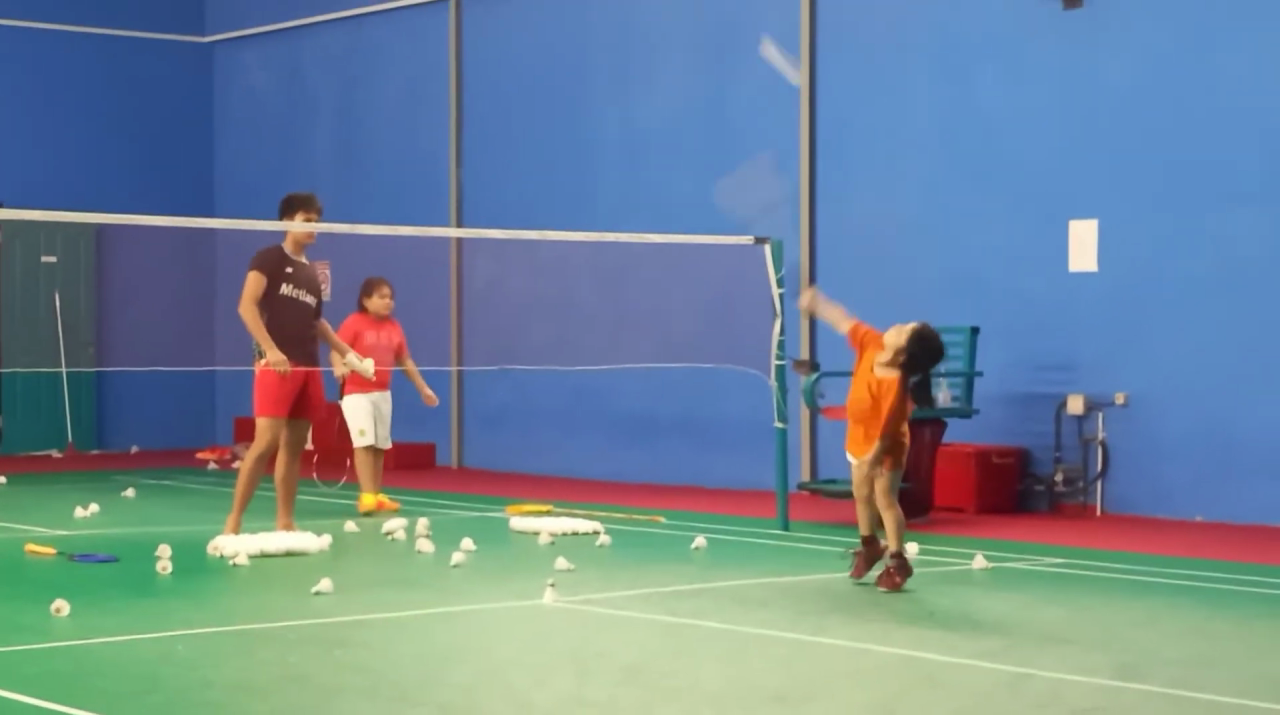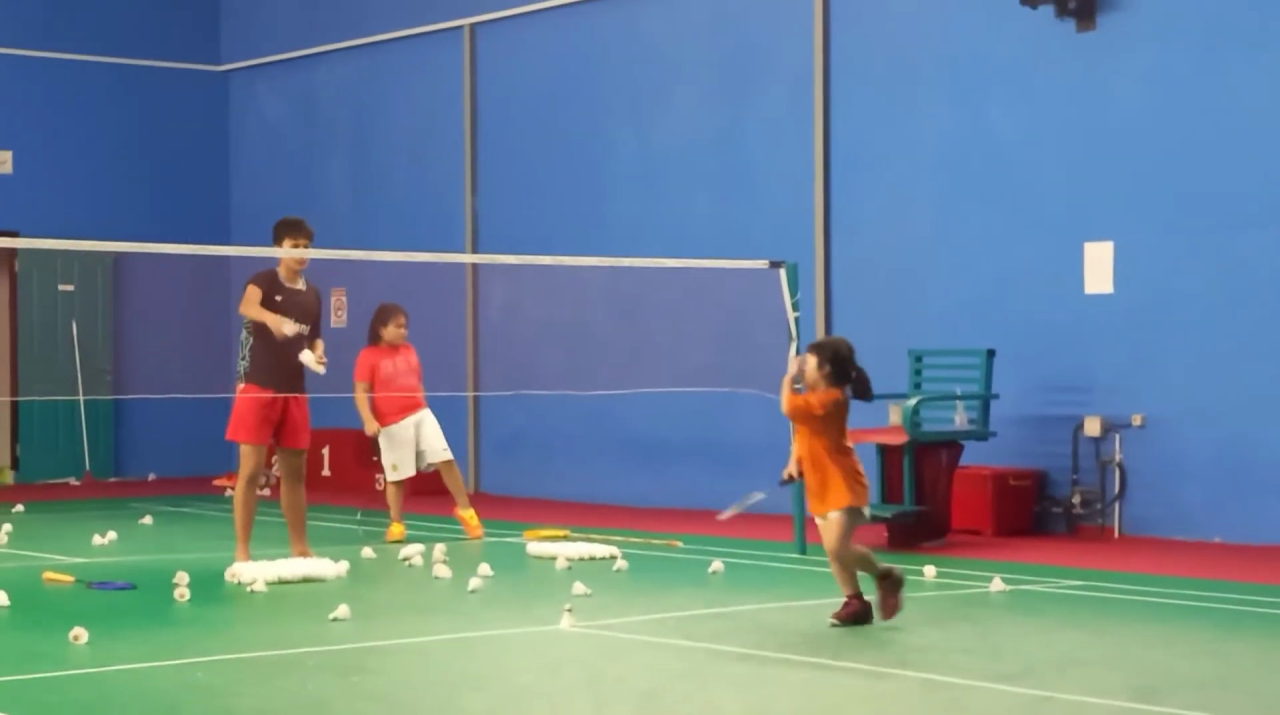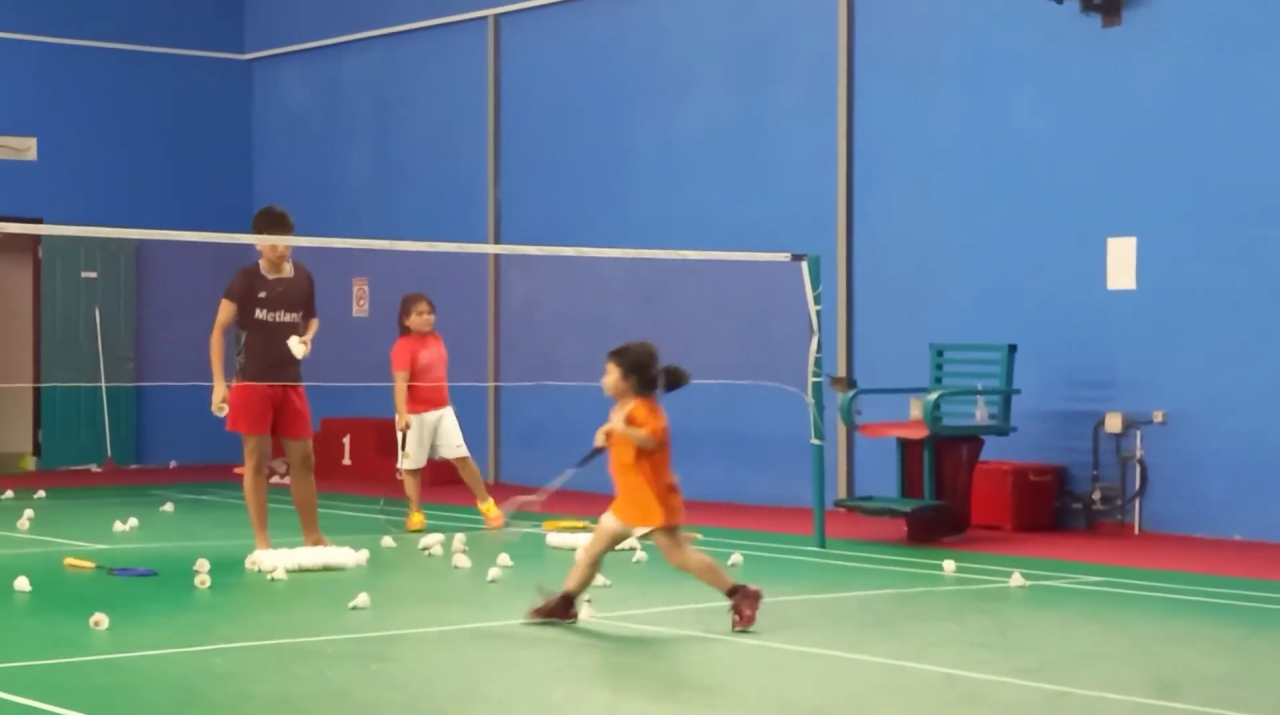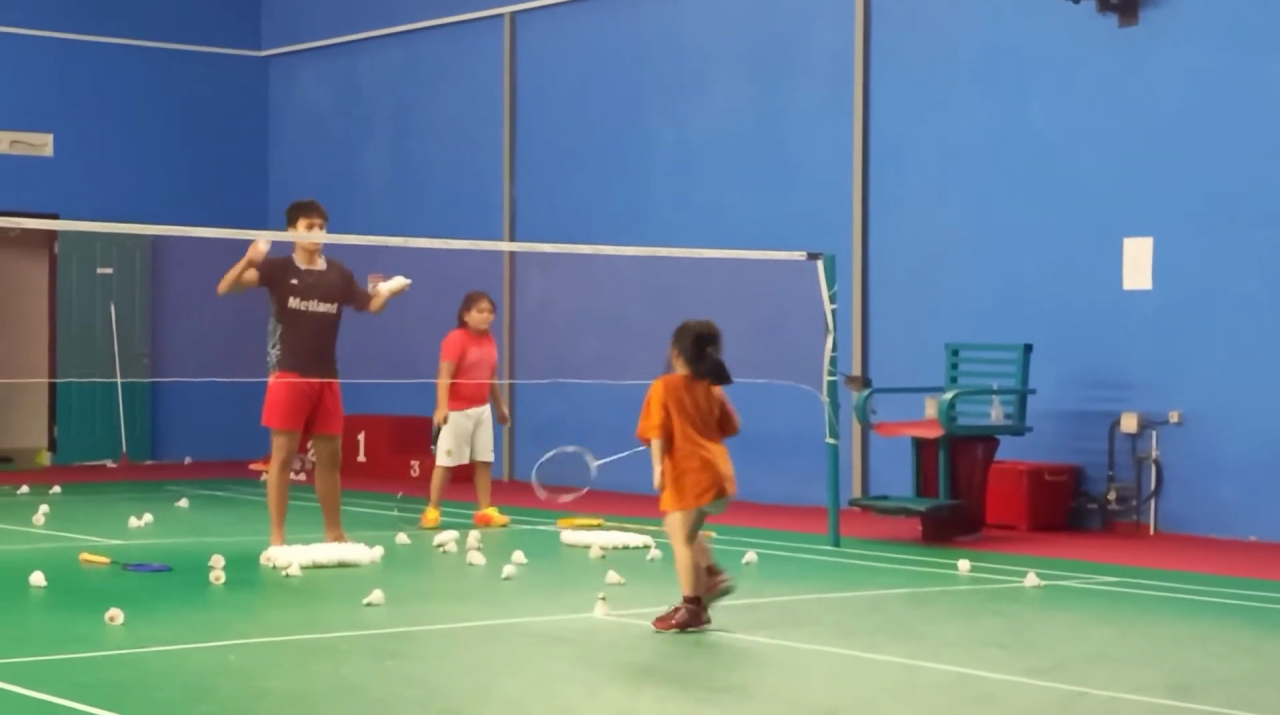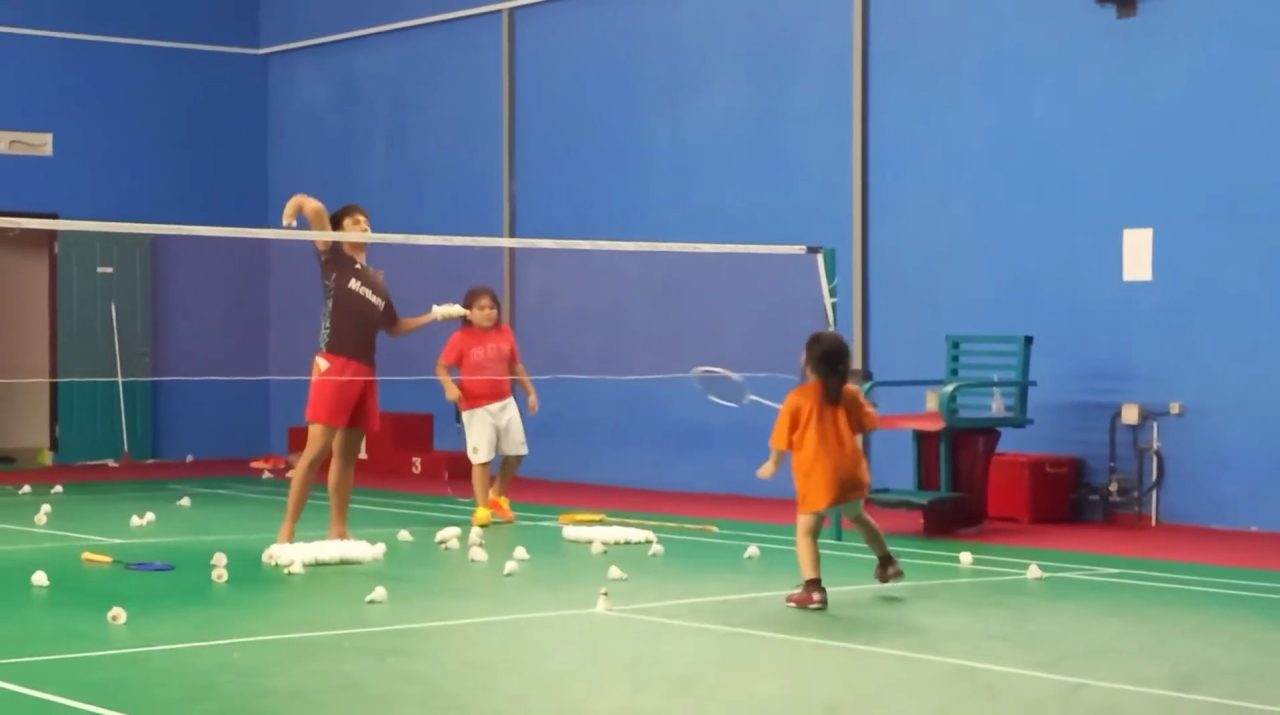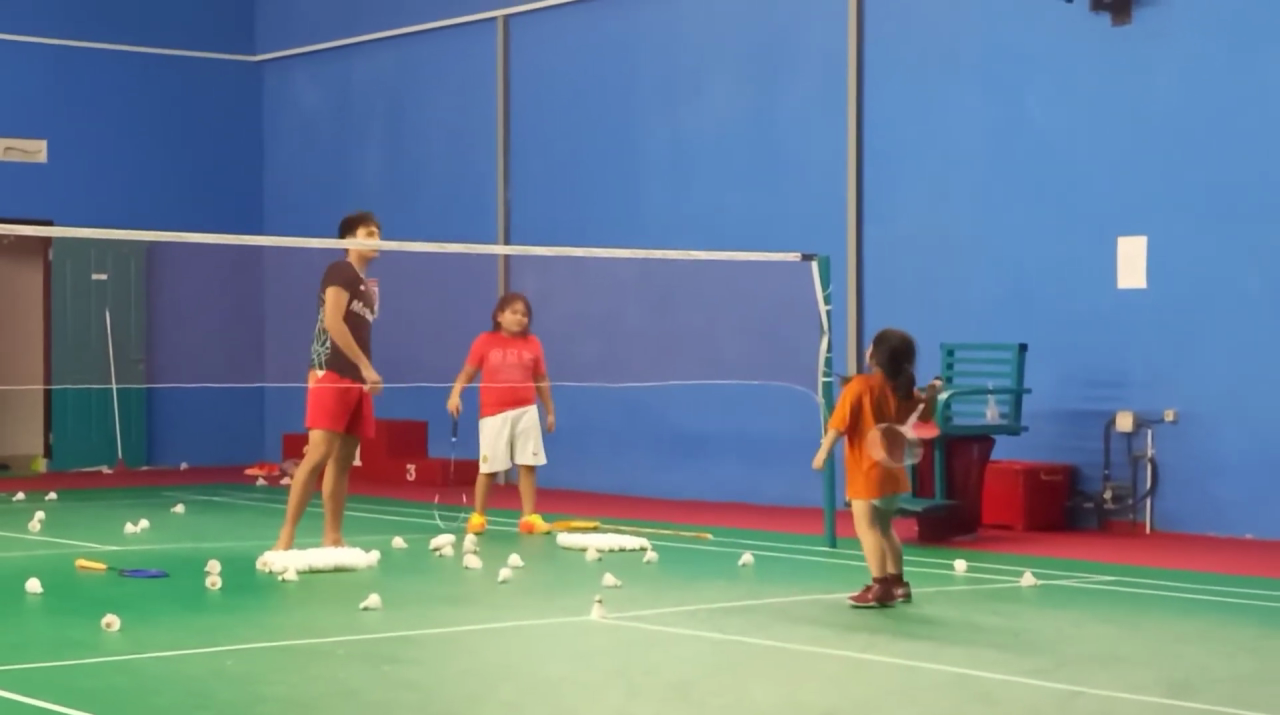
dt=0.7s
person 1, frame 1
left shoulder: (312, 273)
right shoulder: (268, 258)
right elbow: (246, 306)
left wrist: (346, 351)
right wrist: (270, 350)
left hip: (308, 366)
right hip: (276, 363)
left knee: (294, 446)
right knee: (266, 442)
left ankle: (285, 521)
right ankle: (234, 520)
person 1, frame 2
left shoulder: (313, 295)
right shoulder: (263, 281)
right elbow: (246, 306)
left wrist: (317, 353)
right wrist: (272, 318)
left hip: (294, 392)
right hip: (257, 389)
left knee: (294, 471)
right knee: (251, 470)
left ankle: (300, 548)
right ankle: (242, 551)
person 1, frame 3
left shoulder: (303, 278)
right shoulder: (245, 280)
right elbow: (219, 330)
left wrist: (307, 337)
right wrist: (219, 383)
left hip: (290, 382)
right hip: (252, 383)
left knee: (303, 459)
right knee: (257, 461)
left ankle: (313, 536)
right ankle: (262, 541)
person 1, frame 4
left shoulder: (338, 274)
right shoulder: (278, 269)
left elbow: (371, 304)
right elbow: (224, 289)
left wrist: (390, 289)
right wrist: (247, 260)
left hip: (326, 378)
right hip: (289, 376)
left knee: (330, 457)
right knee: (283, 456)
left ankle: (334, 533)
right ankle: (277, 537)
person 1, frame 5
left shoulder: (377, 281)
right shoulder: (333, 260)
left elbow: (395, 326)
right elbow: (314, 211)
left wrist: (434, 314)
right wrist: (296, 205)
left hip: (363, 373)
right hip: (333, 368)
left knee: (348, 458)
right knee: (317, 452)
left ankle: (339, 534)
right ankle: (287, 532)
person 1, frame 6
left shoulder: (366, 288)
right shoulder: (339, 271)
right elbow: (332, 322)
right wrist: (366, 365)
left hip: (355, 381)
right hip: (330, 377)
left knee: (342, 461)
right knee: (317, 455)
left ankle: (333, 537)
right ankle: (286, 536)
person 2, frame 1
left shoulder: (896, 385)
right shoulder: (873, 344)
left elbow: (886, 426)
right elbow: (846, 323)
left wrist: (873, 458)
right wrist: (817, 303)
left hip: (886, 446)
right hip: (860, 440)
left knee: (885, 500)
right knee: (862, 495)
left ankle: (897, 563)
right ankle: (868, 547)
person 2, frame 2
left shoulder: (831, 399)
right shoulder: (812, 399)
left elbow: (787, 407)
right elbow: (801, 437)
left wrist: (788, 379)
right wrist: (794, 462)
left hip: (843, 486)
right hip: (819, 488)
left knee: (837, 545)
right knee: (834, 549)
left ankle: (886, 576)
right ankle: (855, 602)
person 2, frame 3
left shoulder: (644, 407)
right shoulder: (623, 407)
left elbow: (654, 439)
left wrist: (621, 429)
right wrist: (607, 433)
left hip: (654, 499)
right hip: (629, 499)
left knee: (680, 555)
right knee: (596, 545)
left ankle: (741, 596)
right ankle: (565, 602)
person 2, frame 4
left shoulder: (664, 387)
right shoulder: (713, 390)
left elbow: (656, 431)
right elbow: (730, 428)
left wrist: (657, 466)
left hip: (690, 476)
right hip: (715, 471)
left knee: (681, 539)
right knee: (687, 534)
left ankle: (693, 608)
right ankle: (714, 577)
person 2, frame 5
left shoulder: (796, 399)
right shoulder: (849, 394)
left elbow: (781, 441)
right elbow: (868, 423)
left wrist: (770, 466)
left hip: (816, 481)
right hip: (851, 476)
left knee: (805, 534)
right knee: (858, 519)
left ankle: (812, 589)
right ankle: (887, 562)
person 2, frame 6
left shoulder: (860, 386)
right shoulder: (904, 390)
left elbow: (840, 423)
right elbow: (924, 416)
left wrist: (823, 450)
right wrist: (931, 395)
left hip: (867, 472)
right hip: (891, 472)
left knee: (866, 528)
right knee: (884, 528)
left ankle: (880, 586)
right ankle: (897, 583)
person 3, frame 1
left shoulder: (394, 327)
right shoulder: (354, 322)
left elbow: (406, 361)
right elbow: (336, 351)
left wrist: (424, 388)
right wrist: (340, 367)
left hip: (382, 394)
right hip: (356, 393)
left knee: (379, 446)
right knee: (364, 443)
left ankle: (376, 495)
right ankle: (367, 496)
person 3, frame 2
left shoulder: (409, 351)
right shoulder: (368, 356)
right elbow: (360, 393)
left wrist: (423, 411)
right wrist: (369, 420)
left hip: (421, 416)
right hip: (391, 425)
left knee: (446, 460)
right knee: (396, 476)
left ankle: (465, 510)
right ankle: (396, 524)
person 3, frame 3
left shoulder: (437, 340)
right shoulder: (403, 346)
right elbow: (400, 383)
right wrist: (402, 414)
left hip: (442, 411)
right hip: (415, 415)
left knee: (462, 456)
right knee: (412, 465)
left ankle: (485, 502)
right ankle: (415, 514)
person 3, frame 4
left shoulder: (489, 341)
right shoulder: (456, 339)
right elbow: (445, 375)
left wrist: (500, 405)
right wrist: (442, 407)
left hip: (482, 409)
right hip: (456, 410)
left knee: (484, 460)
right knee: (446, 461)
left ankle: (485, 510)
right ankle: (432, 510)
person 3, frame 5
left shoulder: (505, 333)
right shoulder: (460, 338)
left elbow: (515, 365)
right elbow: (441, 368)
left wrist: (530, 392)
right wrist: (449, 386)
left hip: (505, 402)
right hip: (476, 407)
left knee: (516, 452)
right knee: (481, 458)
left ankle: (496, 495)
right ankle: (482, 508)
person 3, frame 6
left shoulder: (533, 344)
right shoulder: (484, 342)
left elbow: (541, 380)
right elbow: (467, 373)
left wrist: (550, 411)
right wrist: (455, 395)
left hip: (526, 412)
right hip: (493, 414)
left knee: (528, 465)
right knee: (489, 467)
left ankle: (529, 517)
right ankle: (478, 516)
